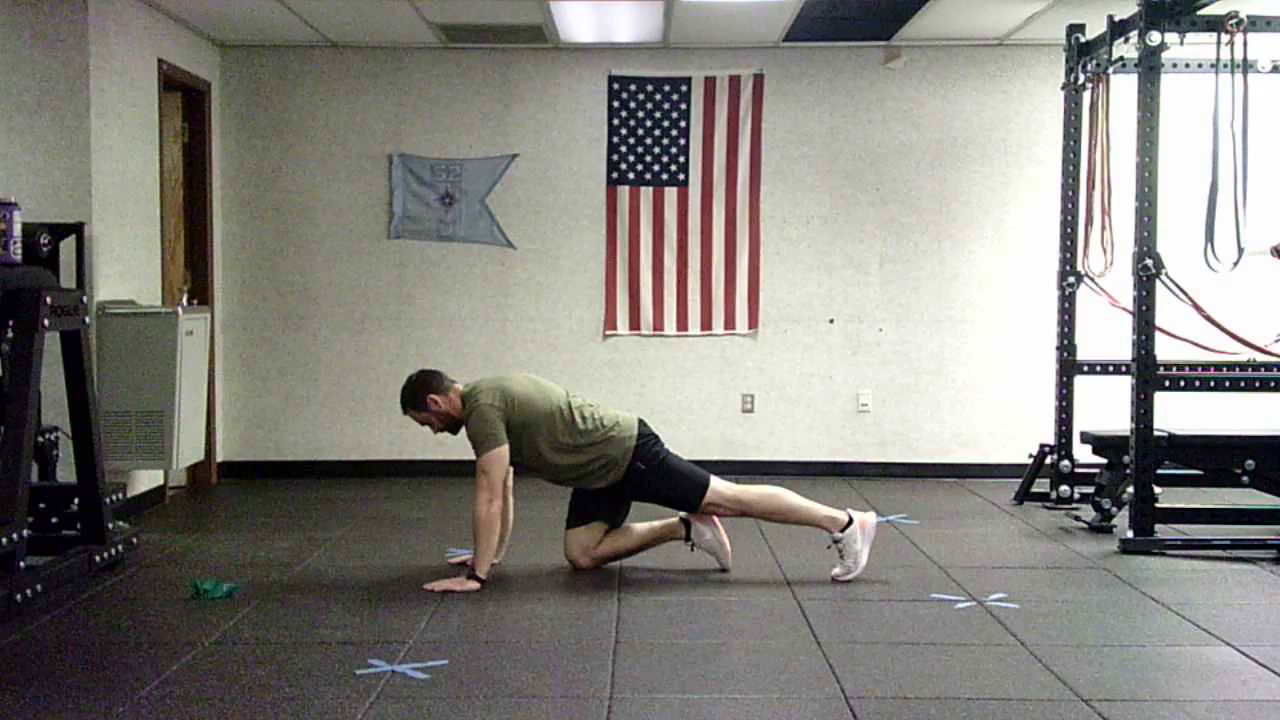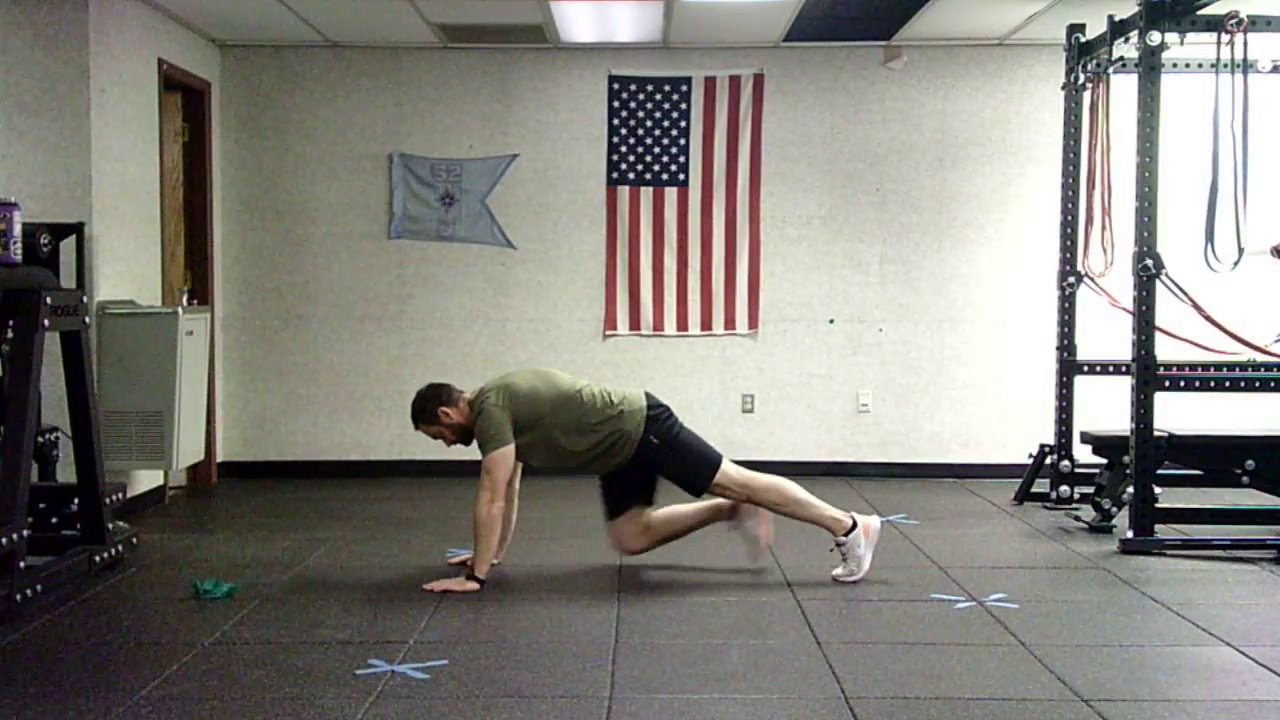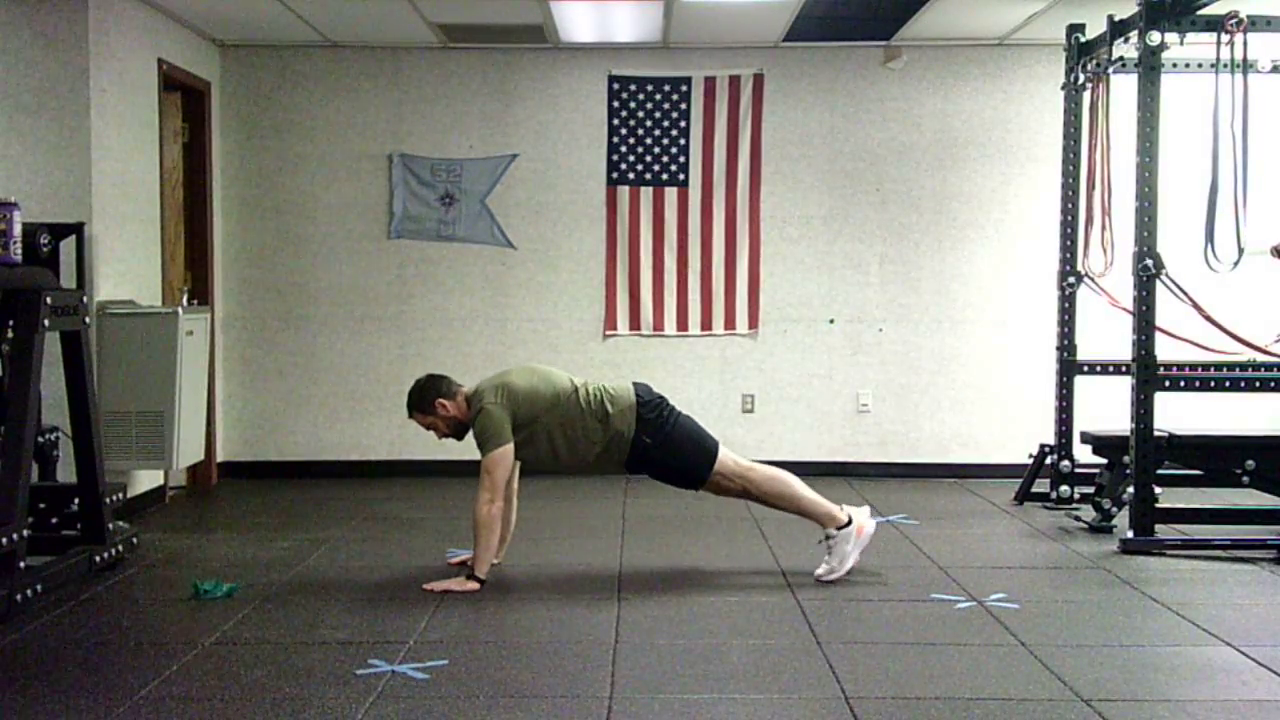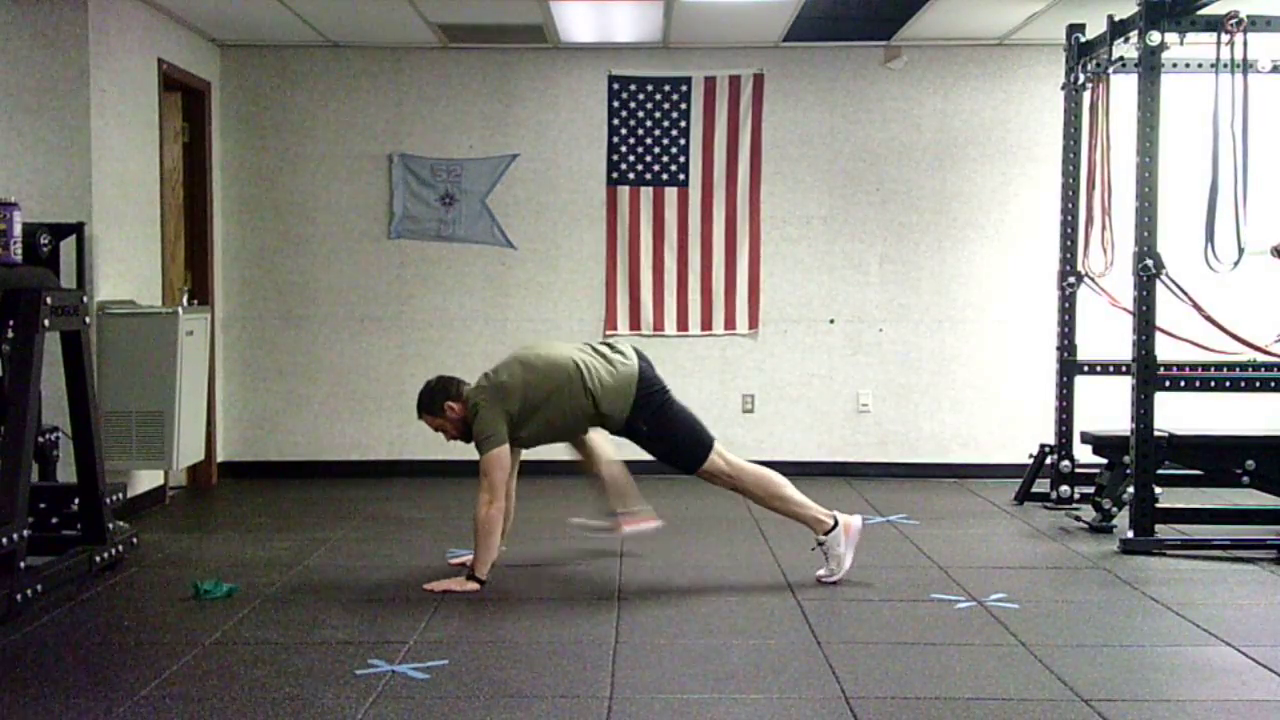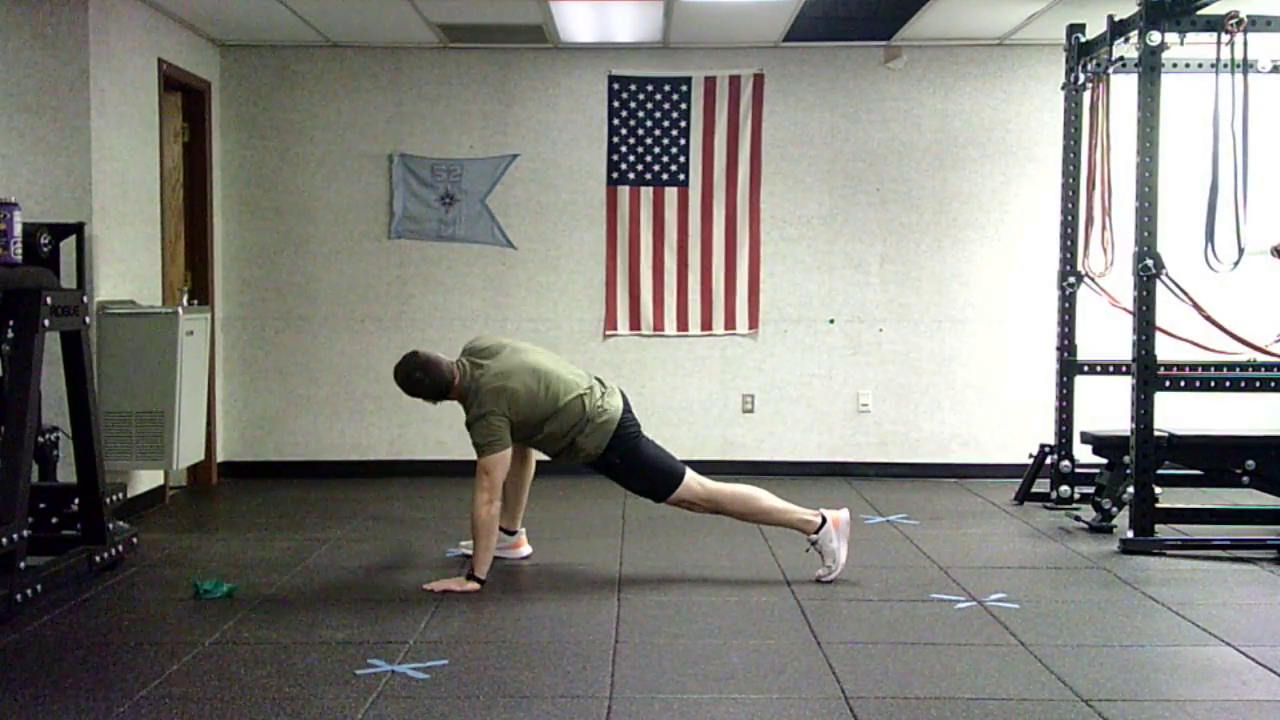
dt=0.7s
person 1, frame 1
left shoulder: (481, 410)
right shoulder: (491, 397)
left elbow: (489, 497)
right elbow: (504, 489)
left wrist: (475, 575)
right wrist: (492, 553)
left hip: (626, 454)
right hip: (608, 463)
left knee: (727, 499)
right knee: (582, 556)
left ankle: (845, 523)
right ankle: (687, 528)
person 1, frame 2
left shoulder: (489, 412)
right shoulder: (500, 405)
left elbow: (491, 500)
right elbow: (508, 491)
left wrist: (475, 575)
right wrist: (493, 554)
left hip: (640, 429)
right hip: (626, 440)
left knee: (734, 482)
right knee: (629, 539)
left ankle: (850, 527)
right ankle: (735, 510)
person 1, frame 3
left shoulder: (488, 410)
right shoulder: (497, 399)
left elbow: (491, 498)
right elbow: (507, 491)
left wrist: (475, 576)
right wrist: (492, 553)
left hip: (636, 425)
right hip: (631, 424)
left knee: (736, 475)
right knee: (730, 483)
left ankle: (842, 523)
right ankle: (842, 517)
person 1, frame 4
left shoulder: (485, 411)
right shoulder: (495, 393)
left elbow: (491, 497)
right elbow: (506, 481)
left wrist: (477, 576)
right wrist: (490, 548)
left hip: (627, 395)
right hip: (618, 363)
left knee: (721, 467)
right knee: (580, 432)
left ankle: (832, 526)
right ankle: (628, 512)
person 1, frame 5
left shoulder: (486, 409)
right shoulder: (476, 352)
left elbow: (488, 494)
left wrist: (475, 576)
left hip: (605, 437)
right hip: (603, 402)
left knee: (702, 495)
left ankle: (819, 524)
right ankle: (511, 536)
